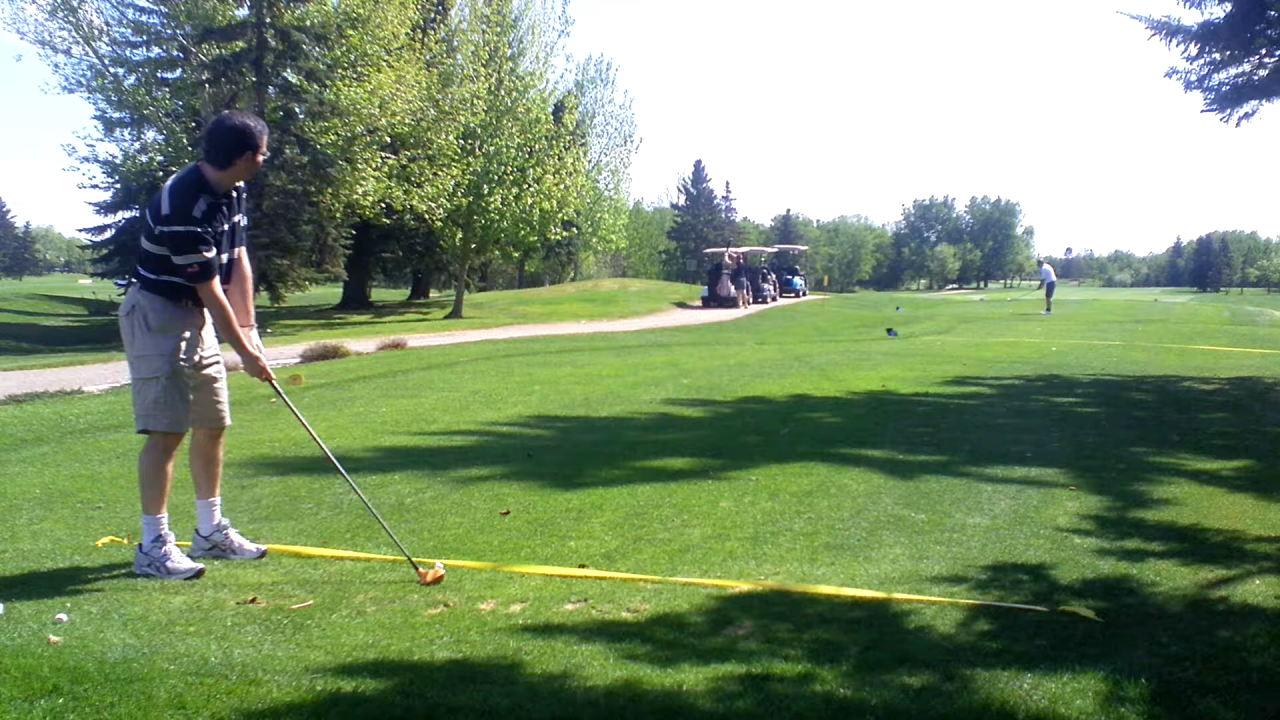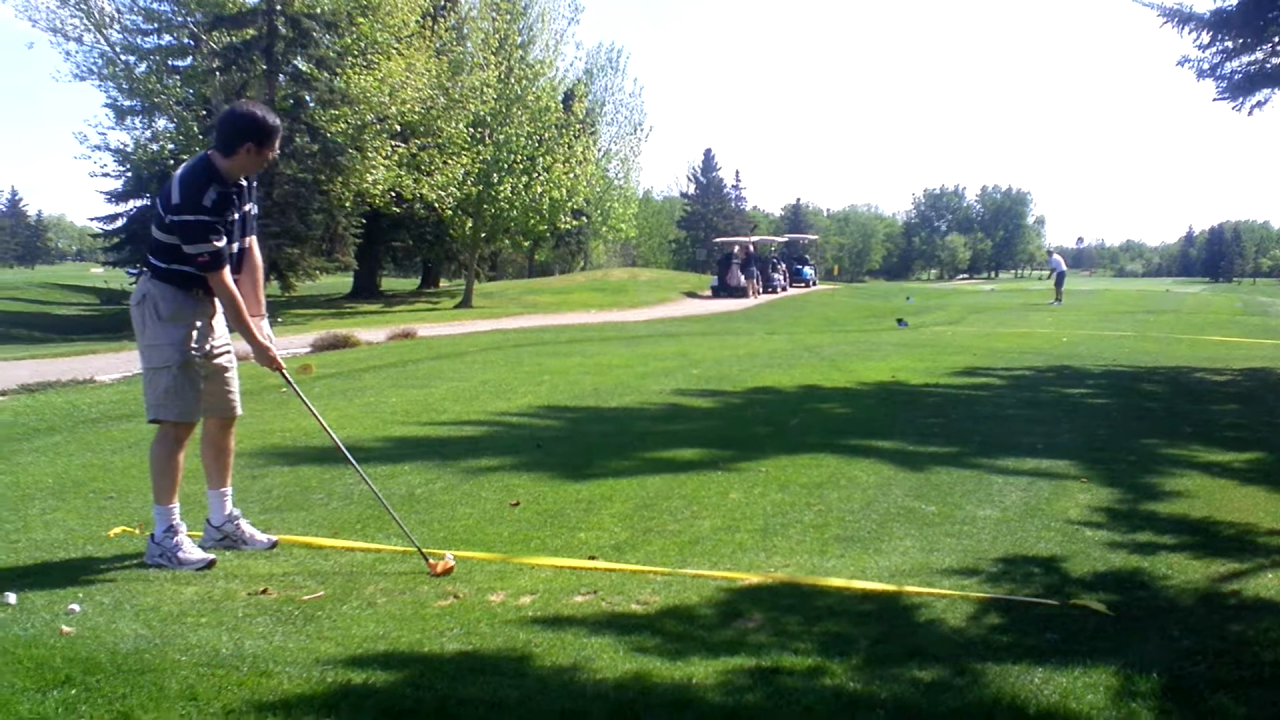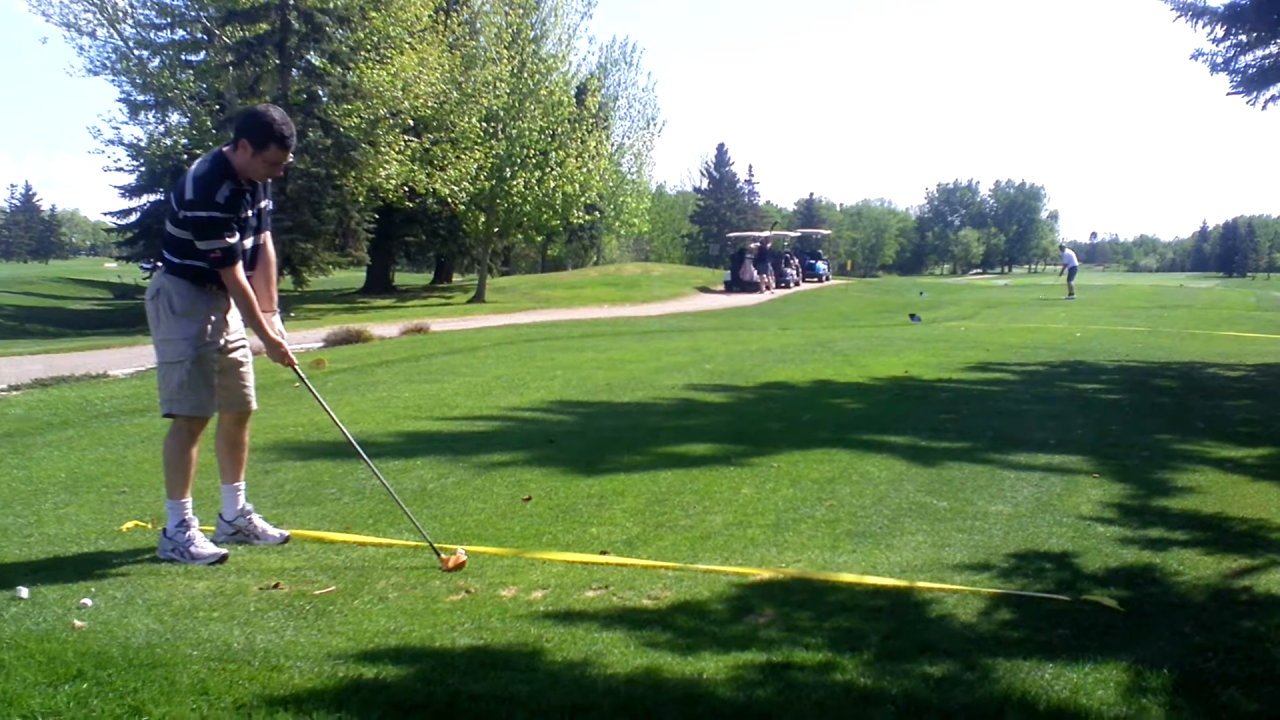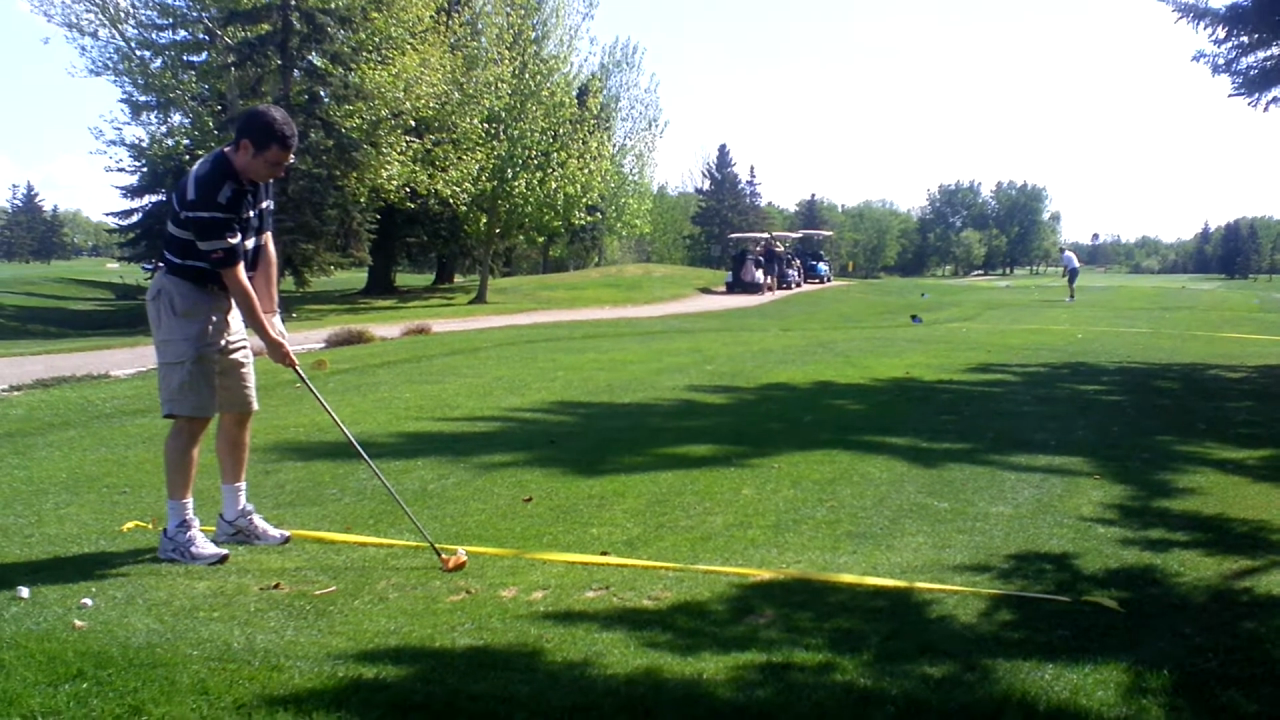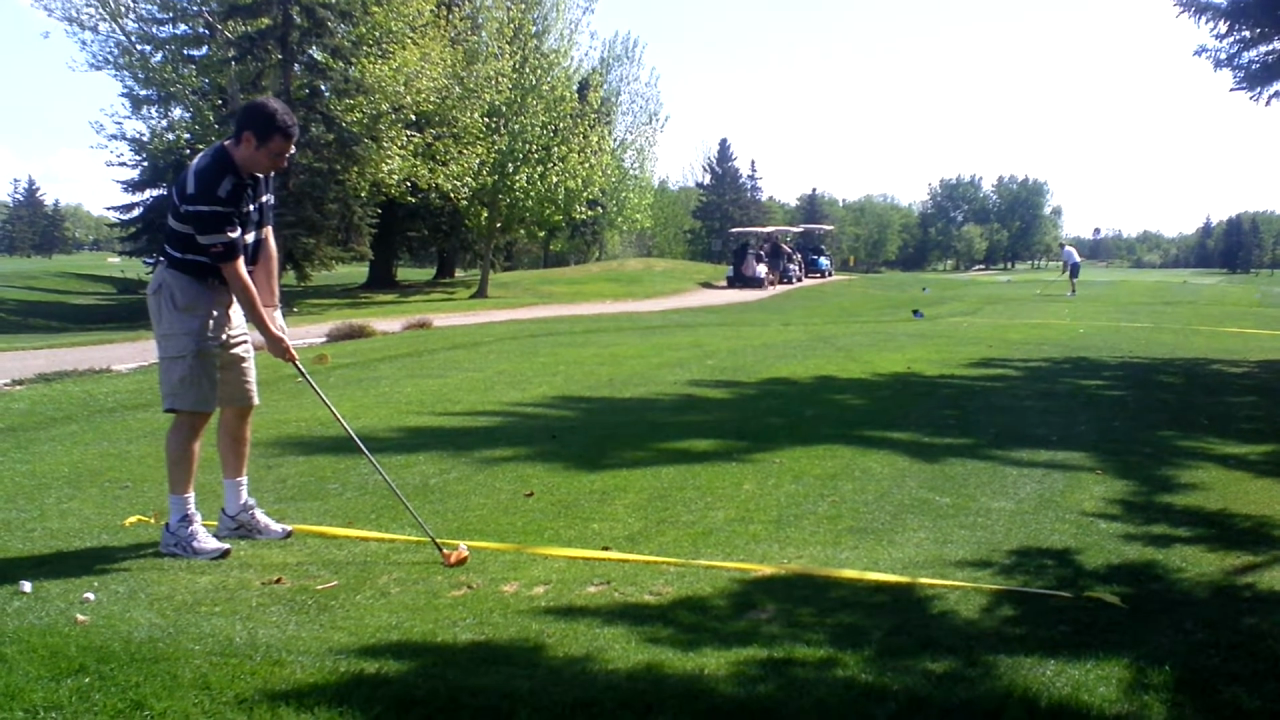
dt=0.4s
person 1, frame 1
left shoulder: (231, 191)
right shoulder: (184, 206)
left elbow: (238, 261)
right elbow: (211, 290)
left wrist: (249, 330)
right wrist: (245, 351)
left hip: (196, 315)
right hip: (158, 316)
left knee: (212, 425)
right knee: (167, 430)
left ankle: (211, 530)
right ankle: (153, 545)
person 1, frame 2
left shoulder: (241, 181)
right shoulder: (195, 194)
left elbow: (249, 250)
right elbow: (221, 279)
left wrist: (259, 319)
right wrist: (255, 341)
left hip: (207, 304)
right hip: (169, 305)
left knee: (223, 415)
right knee: (178, 420)
left ankle: (222, 521)
right ankle: (165, 535)
person 1, frame 3
left shoulder: (255, 178)
right shoulder: (206, 191)
left elbow: (263, 246)
right elbow: (234, 275)
left wrist: (272, 314)
right wrist: (267, 336)
left hip: (222, 299)
right hip: (183, 299)
left knee: (238, 409)
right knee: (191, 414)
left ankle: (235, 515)
right ankle: (178, 528)
person 1, frame 4
left shoulder: (257, 178)
right shoulder: (209, 191)
left elbow: (264, 247)
right elbow: (236, 275)
left wrist: (272, 315)
right wrist: (268, 337)
left hip: (223, 300)
right hip: (185, 299)
left knee: (238, 410)
right knee: (192, 415)
left ankle: (235, 515)
right ankle: (178, 530)
person 1, frame 5
left shoulder: (258, 171)
right shoulder: (208, 185)
left elbow: (264, 241)
right elbow: (235, 270)
left wrist: (273, 309)
right wrist: (269, 332)
left hip: (224, 294)
right hip: (185, 294)
left knee: (239, 404)
right knee: (193, 409)
left ankle: (237, 510)
right ankle: (180, 524)
